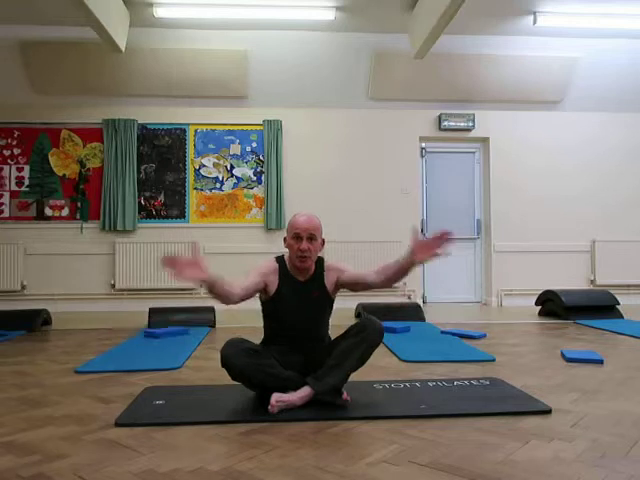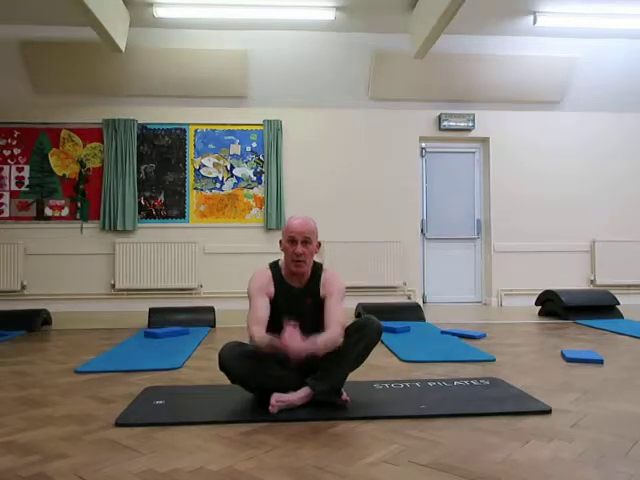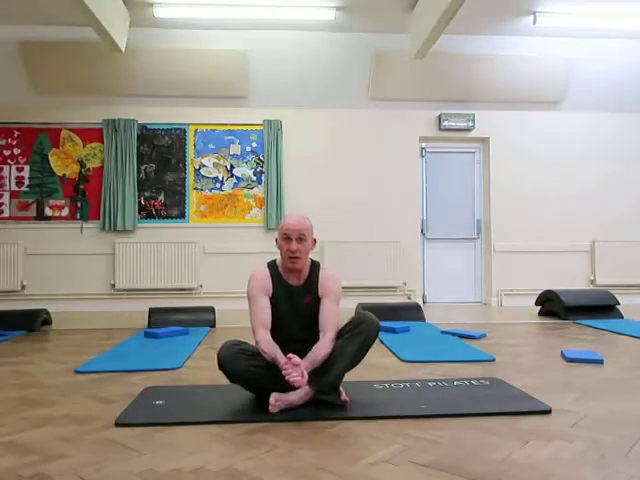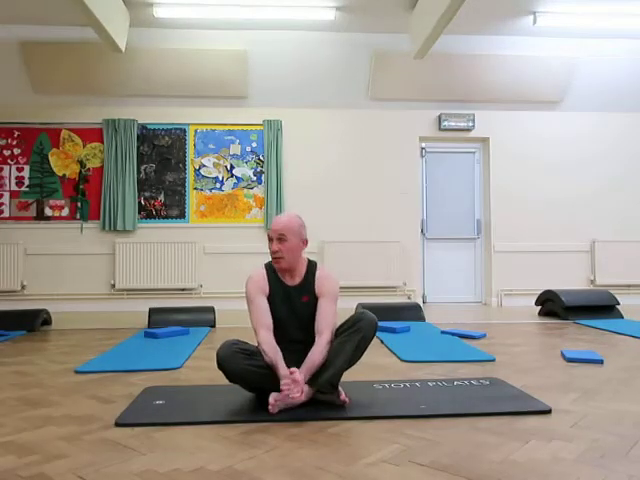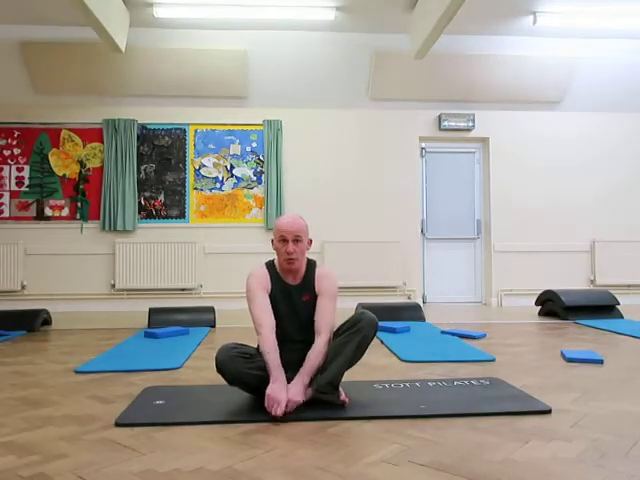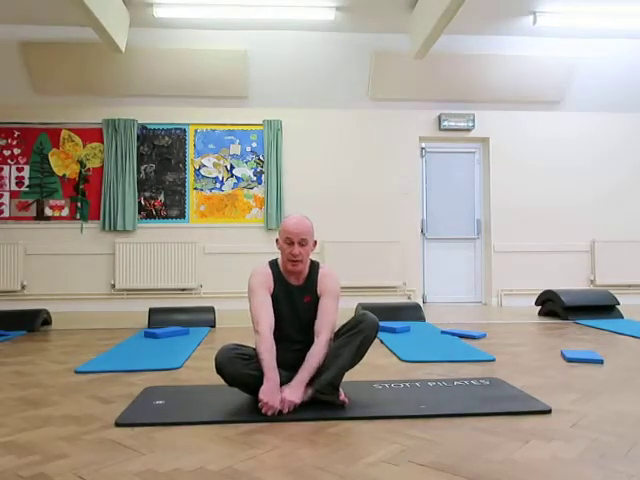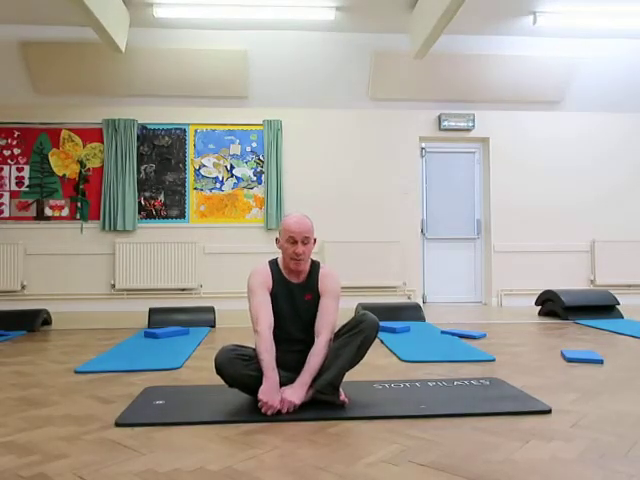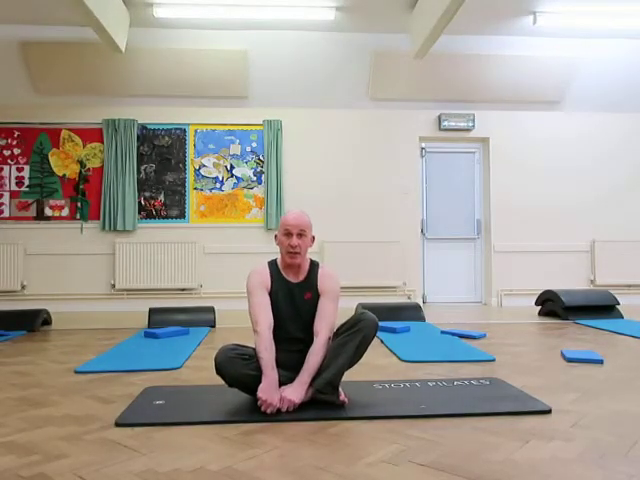
dt=0.5s
person 1, frame 1
left shoulder: (331, 273)
right shoulder: (269, 272)
left elbow: (375, 280)
right elbow: (233, 296)
left wrist: (409, 261)
right wrist: (207, 279)
left hip: (320, 359)
right hip: (276, 360)
left knee: (372, 328)
right knee: (232, 351)
left ankle: (303, 393)
right ankle: (323, 390)
person 1, frame 2
left shoulder: (330, 279)
right shoulder: (263, 278)
left elbow: (336, 335)
right elbow: (255, 333)
left wrist: (305, 346)
right wrist: (281, 344)
left hip: (317, 360)
right hip: (276, 361)
left knee: (370, 326)
right knee: (230, 355)
left ankle: (304, 394)
right ankle: (320, 389)
person 1, frame 3
left shoulder: (327, 279)
right shoulder: (261, 278)
left elbow: (328, 335)
right elbow: (261, 333)
left wrist: (305, 366)
right wrist: (283, 364)
left hip: (315, 361)
right hip: (277, 361)
left knee: (368, 322)
right knee: (228, 354)
left ankle: (305, 392)
right ankle: (322, 390)
person 1, frame 4
left shoulder: (324, 280)
right shoulder: (258, 280)
left elbow: (324, 337)
right elbow: (264, 334)
left wrist: (302, 375)
right wrist: (283, 372)
left hip: (314, 361)
right hip: (276, 362)
left knee: (366, 320)
right knee: (227, 353)
left ankle: (308, 390)
right ankle: (319, 389)
person 1, frame 5
left shoulder: (324, 278)
right shoulder: (259, 278)
left elbow: (323, 336)
right elbow: (265, 332)
left wrist: (300, 382)
right wrist: (278, 381)
left hip: (314, 359)
right hip: (276, 360)
left knee: (366, 321)
right knee: (226, 357)
left ankle: (309, 390)
right ankle: (321, 389)
person 1, frame 6
left shoulder: (326, 279)
right shoulder: (262, 277)
left elbow: (323, 336)
right elbow: (263, 331)
left wrist: (298, 383)
right wrist: (271, 381)
left hip: (314, 359)
right hip: (276, 360)
left knee: (368, 322)
right knee: (226, 358)
left ankle: (307, 391)
right ankle: (319, 389)
person 1, frame 7
left shoulder: (327, 278)
right shoulder: (261, 276)
left elbow: (323, 336)
right elbow: (263, 330)
left wrist: (301, 385)
right wrist: (270, 381)
left hip: (314, 360)
right hip: (277, 360)
left knee: (368, 322)
right knee: (225, 358)
left ankle: (309, 391)
right ankle: (320, 390)
person 1, frame 8
left shoulder: (326, 279)
right shoulder: (260, 277)
left elbow: (322, 336)
right elbow: (262, 330)
left wrist: (300, 384)
right wrist: (269, 379)
left hip: (314, 359)
right hip: (276, 361)
left knee: (367, 321)
right knee: (225, 358)
left ankle: (308, 390)
right ankle: (318, 389)
